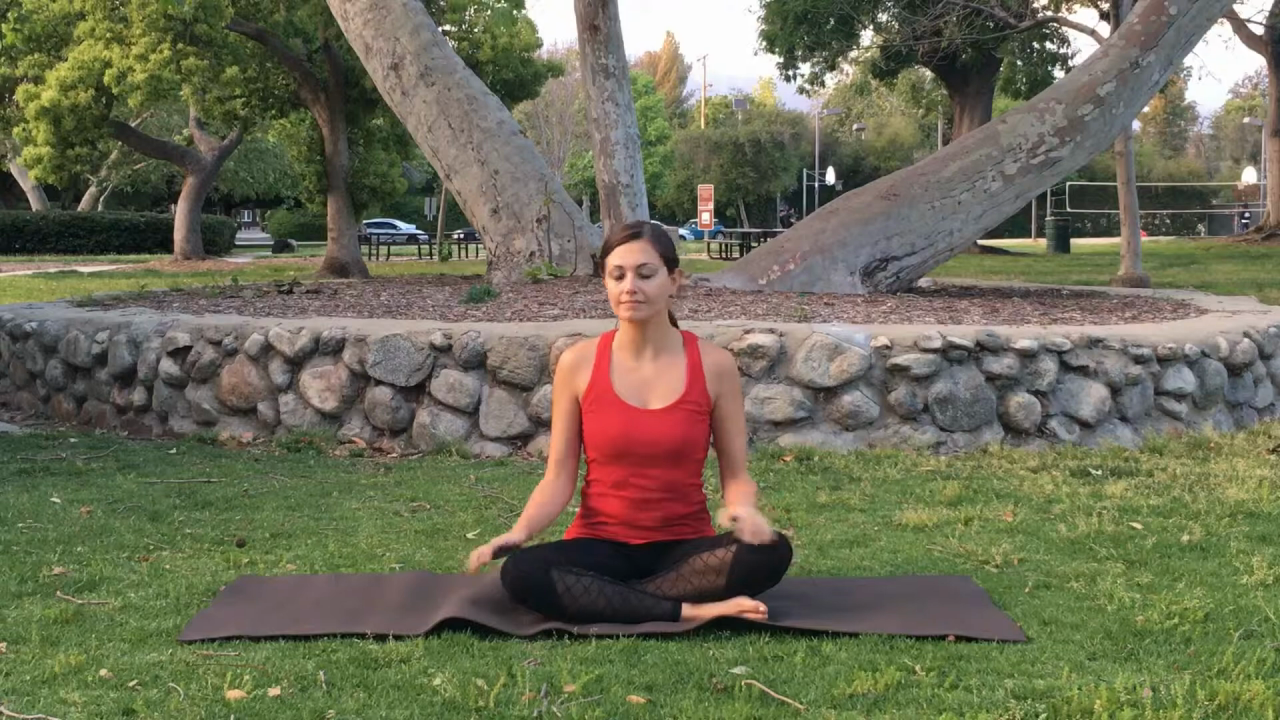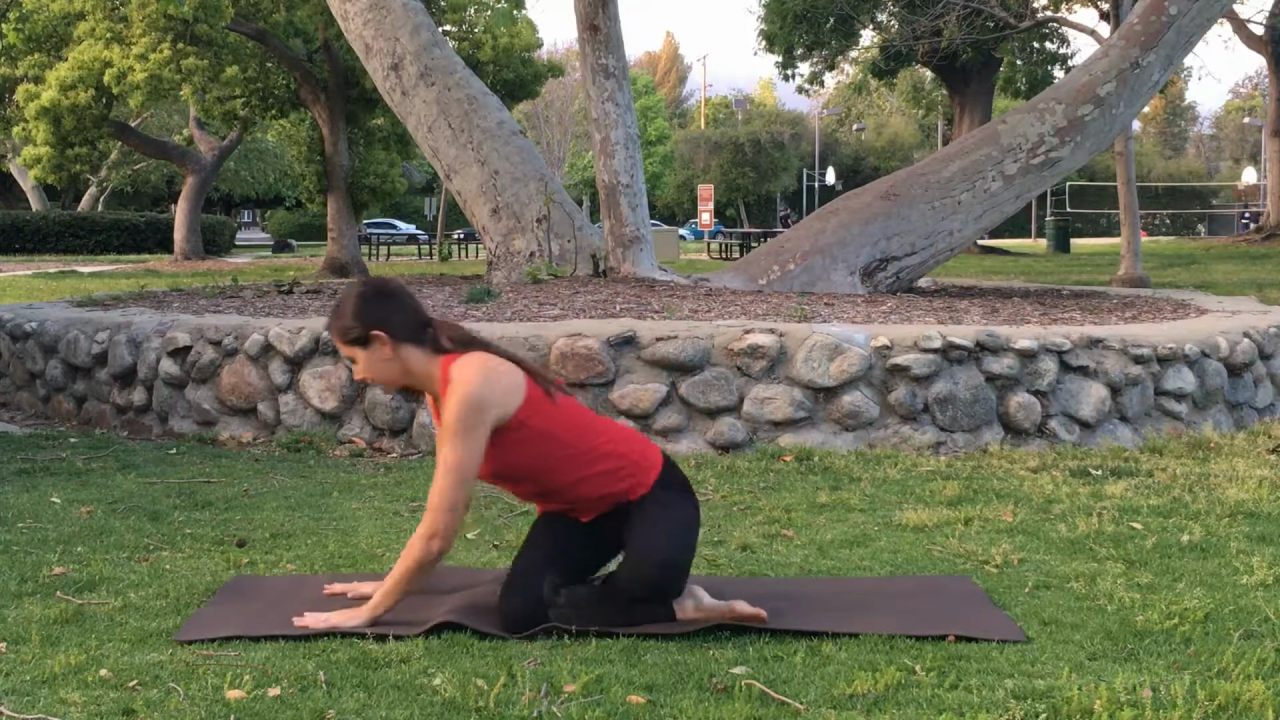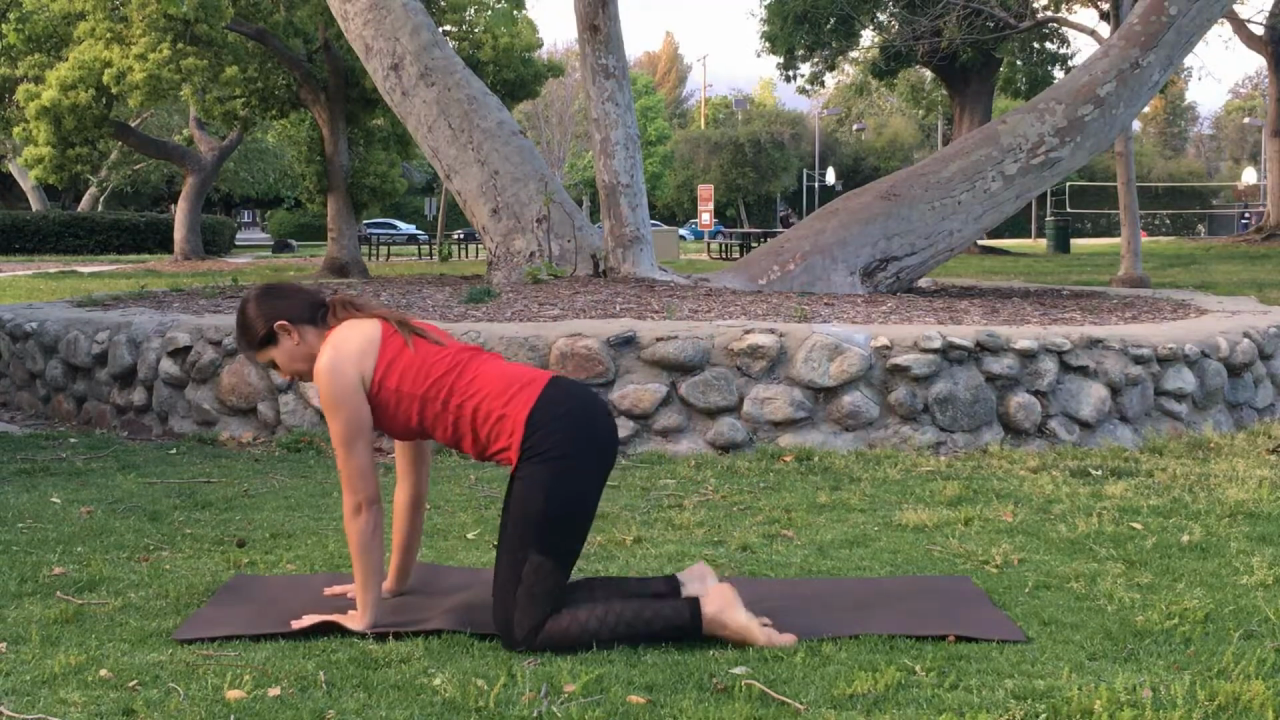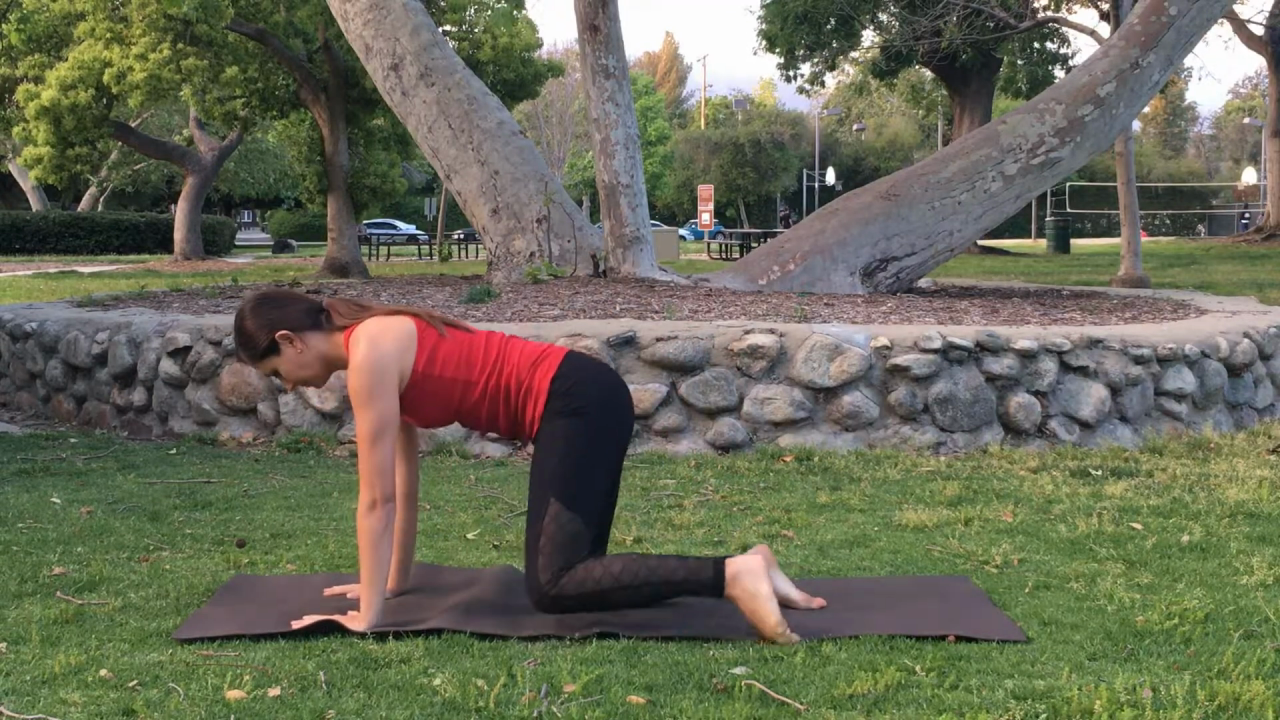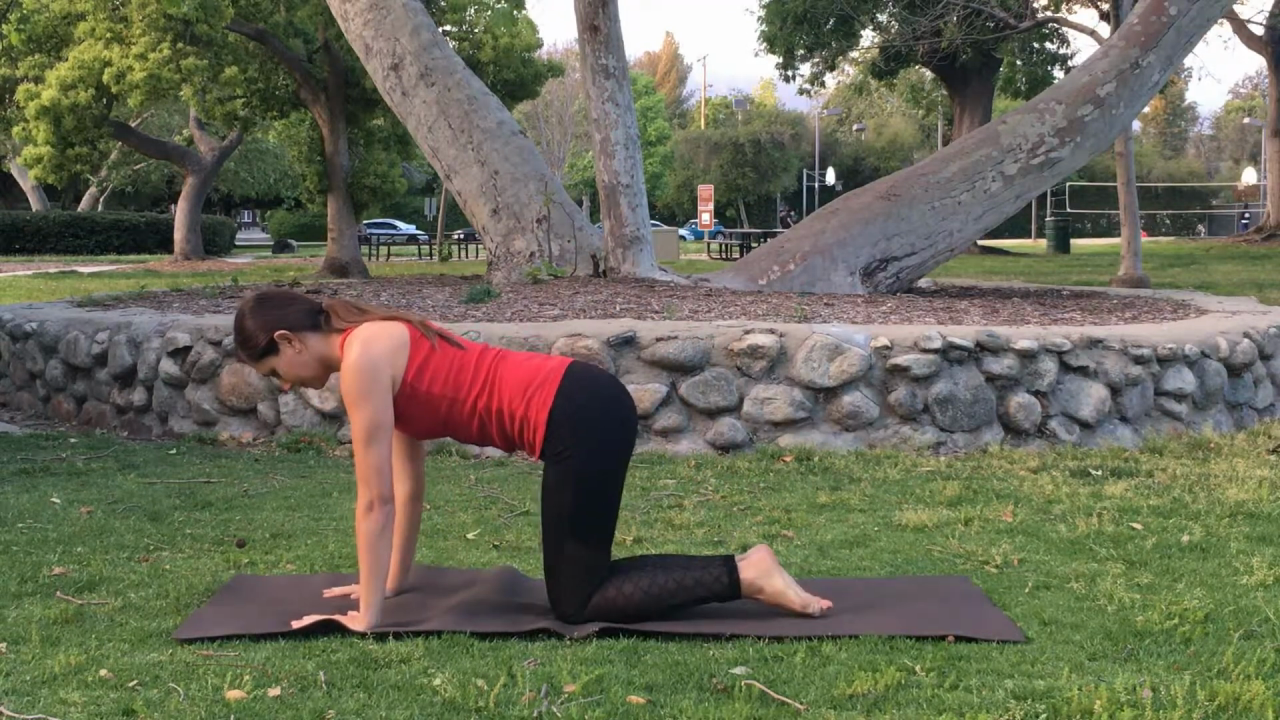
dt=1s
person 1, frame 1
left shoulder: (714, 365)
right shoulder: (578, 363)
left elbow: (736, 475)
right elbow: (559, 476)
left wrist: (744, 507)
right wrist: (519, 531)
left hip: (683, 546)
right hip: (600, 545)
left knee: (769, 552)
right knee: (521, 572)
left ankle: (595, 598)
right ankle: (690, 611)
person 1, frame 2
left shoulder: (470, 385)
right shoulder: (442, 385)
left elbow: (438, 534)
right elbow: (445, 513)
left wrist: (370, 611)
right wrist: (392, 584)
left hip: (645, 492)
right hip: (576, 510)
left knee: (651, 577)
right knee: (519, 612)
right ankle: (676, 608)
person 1, frame 3
left shoulder: (335, 360)
right shoulder: (382, 342)
left elbow: (362, 502)
right elbow: (412, 483)
left wrist: (365, 612)
right wrist: (393, 581)
left hip: (556, 436)
right hip: (570, 417)
left knee: (524, 632)
right knee: (526, 606)
left ankle: (705, 612)
right ankle: (684, 588)
person 1, frame 4
left shoulder: (370, 353)
right shoulder: (382, 342)
left elbow: (378, 496)
right elbow: (403, 481)
left wrist: (369, 614)
right wrist: (393, 579)
left hip: (578, 400)
right hip: (586, 399)
left knee: (552, 585)
right knee: (577, 574)
left ankle: (732, 576)
right ankle: (743, 565)
person 1, frame 5
left shoulder: (362, 356)
right shoulder: (386, 347)
left elbow: (375, 498)
right elbow: (407, 481)
left wrist: (367, 615)
right wrist: (391, 581)
left hip: (578, 418)
right hip: (590, 402)
left knee: (575, 603)
right knee: (581, 578)
left ankle: (744, 576)
right ankle: (742, 565)
